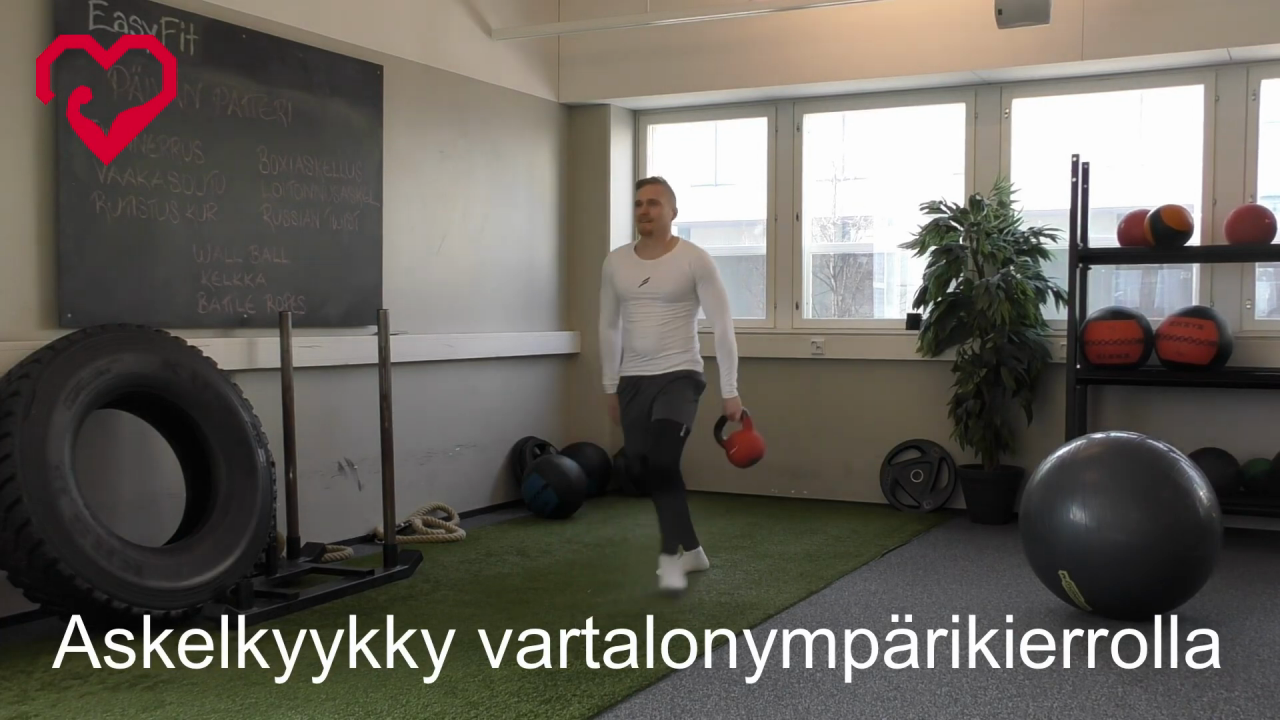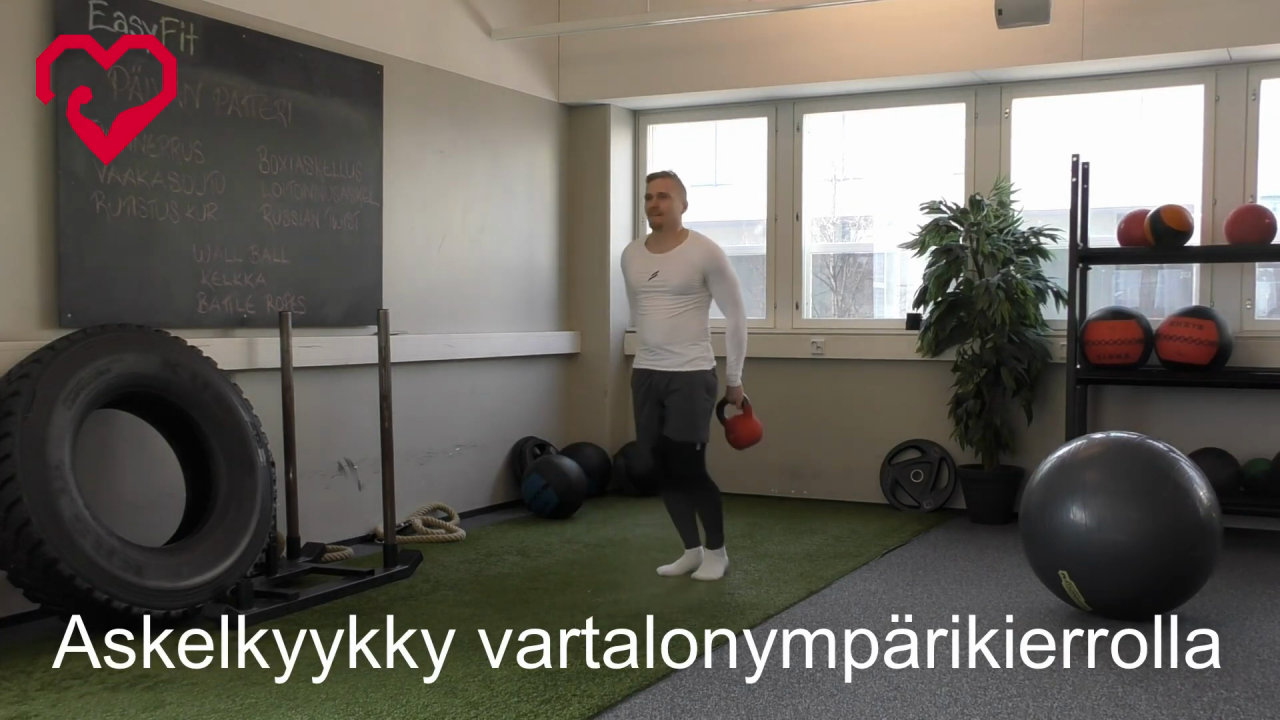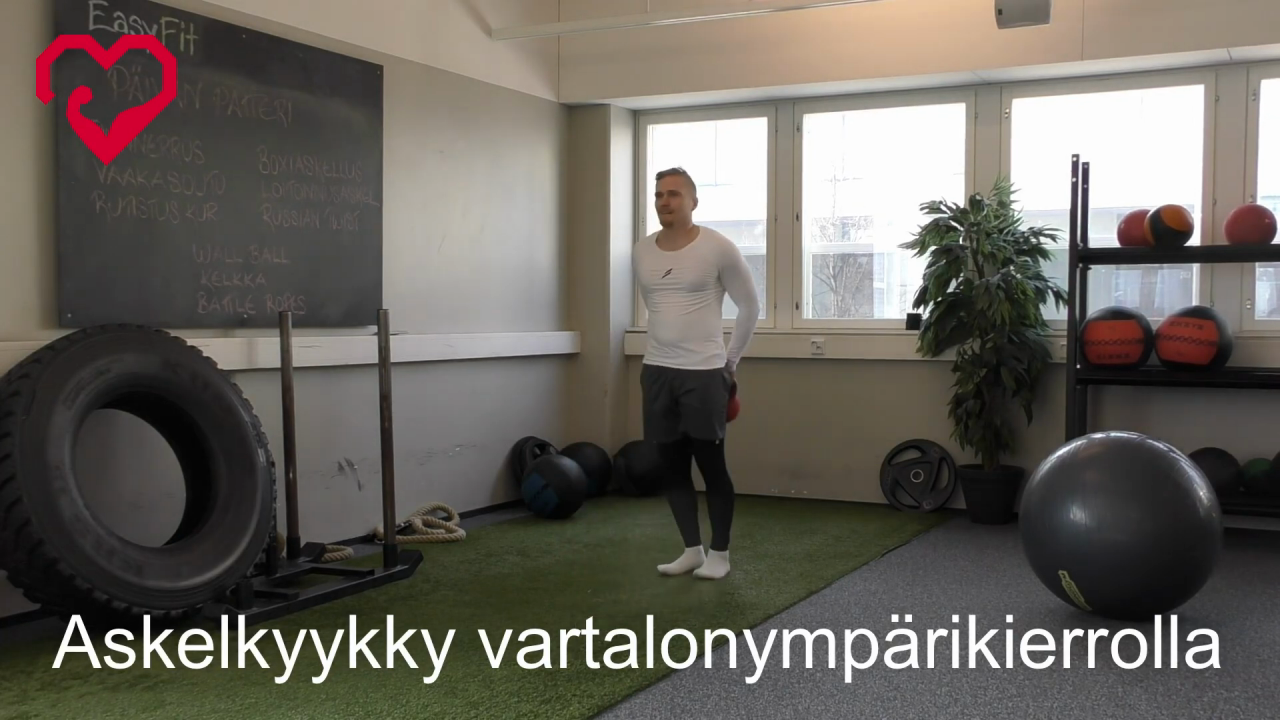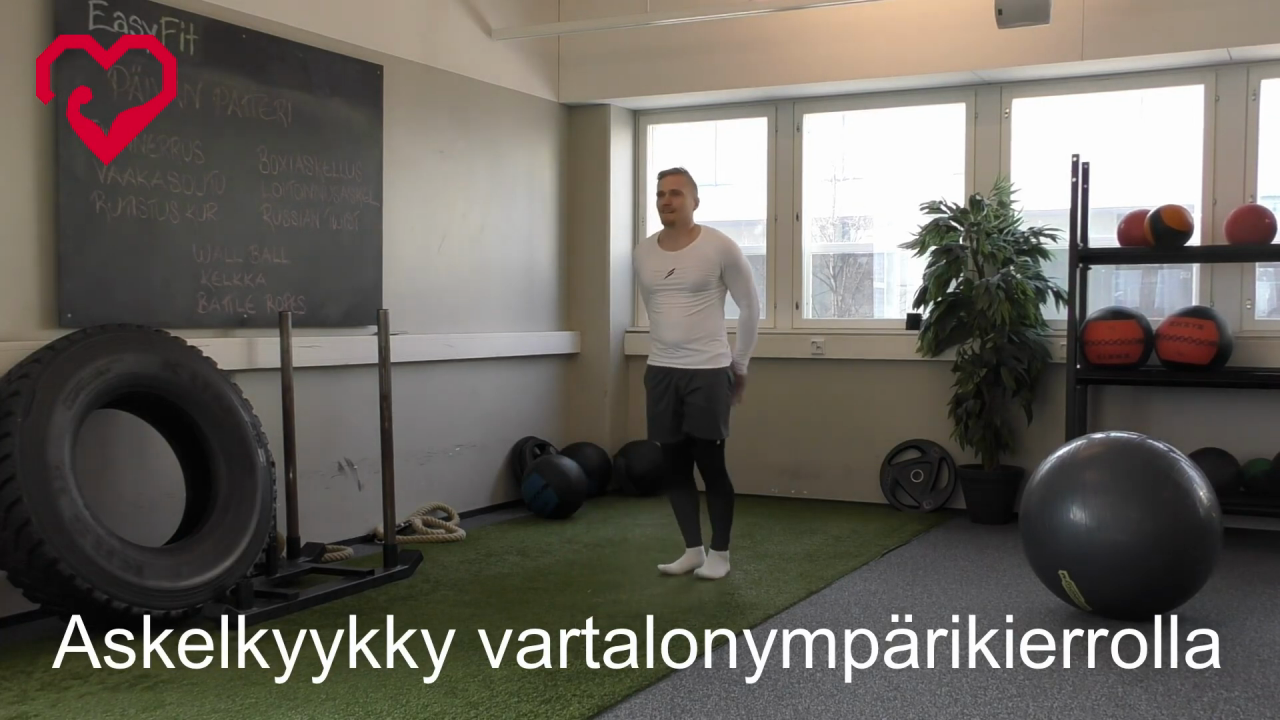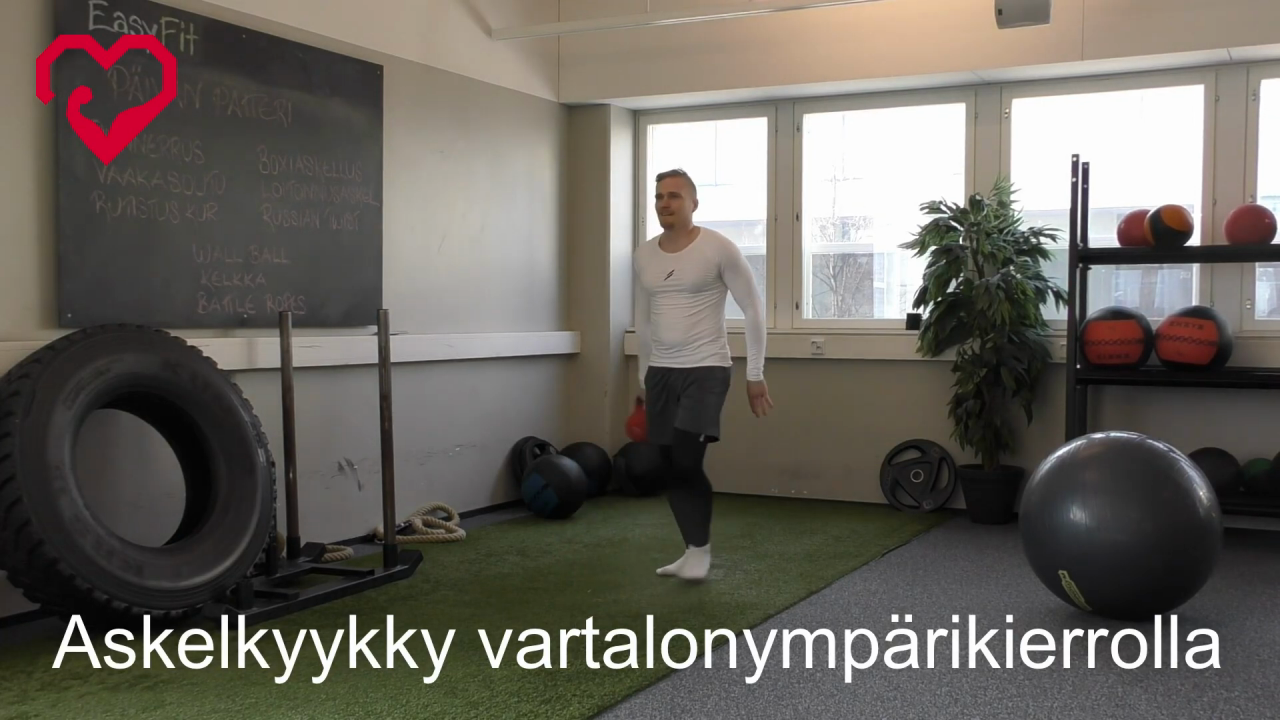
dt=0.2s
person 1, frame 1
left shoulder: (694, 260)
right shoulder: (616, 262)
left elbow: (722, 327)
right elbow: (609, 326)
left wrist: (730, 391)
right wrist: (611, 385)
left hip: (679, 376)
right hip: (634, 380)
left knee: (663, 466)
right knee: (652, 475)
left ankle: (670, 559)
right ankle: (691, 551)
person 1, frame 2
left shoulder: (705, 252)
right shoulder: (631, 255)
left elbow: (736, 317)
left wrist: (734, 379)
left hip: (692, 374)
right hip: (646, 374)
left knee: (689, 467)
right knee: (665, 470)
left ankle: (716, 549)
right ankle: (693, 550)
person 1, frame 3
left shoulder: (718, 248)
right shoulder: (641, 252)
left elbow: (749, 307)
left wrist: (730, 359)
left hip: (704, 372)
right hip: (657, 371)
left knee: (711, 466)
right knee: (672, 466)
left ankle: (719, 553)
right ankle: (692, 549)
person 1, frame 4
left shoulder: (720, 247)
right shoulder: (643, 253)
left elbow: (750, 308)
left wrist: (739, 364)
left hip: (708, 372)
right hip: (661, 372)
left knee: (711, 466)
right knee: (675, 466)
left ankle: (720, 552)
right ankle: (693, 550)
person 1, frame 5
left shoulder: (719, 248)
right shoulder: (643, 255)
left elbow: (753, 310)
left wrist: (755, 375)
right wrist: (644, 376)
left hip: (706, 370)
right hip: (661, 373)
left knee: (687, 463)
right knee: (672, 468)
left ankle: (700, 548)
right ankle: (692, 549)
